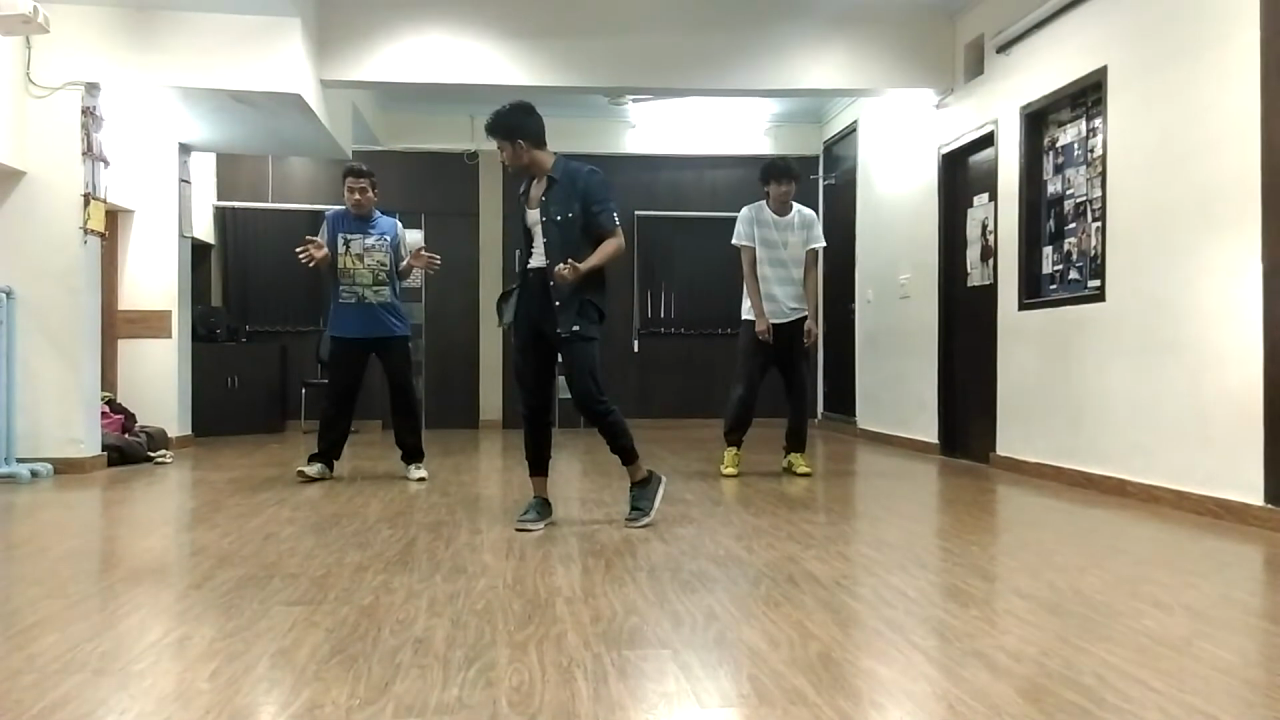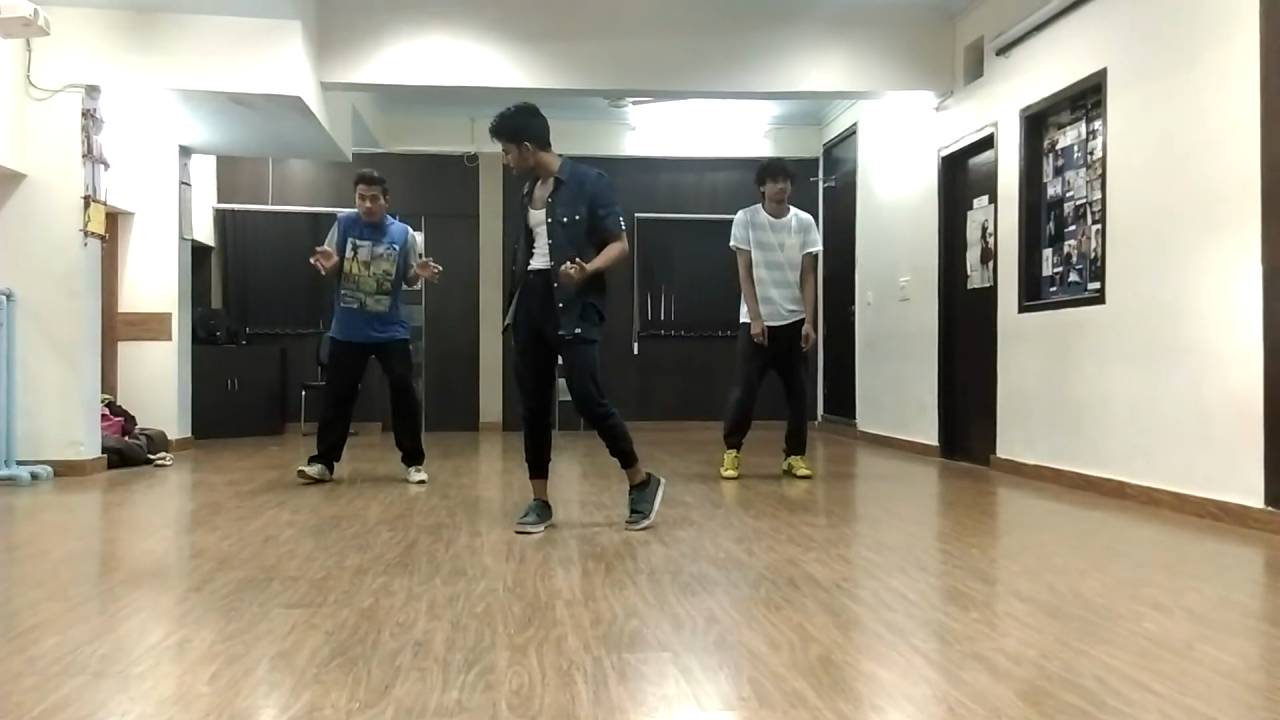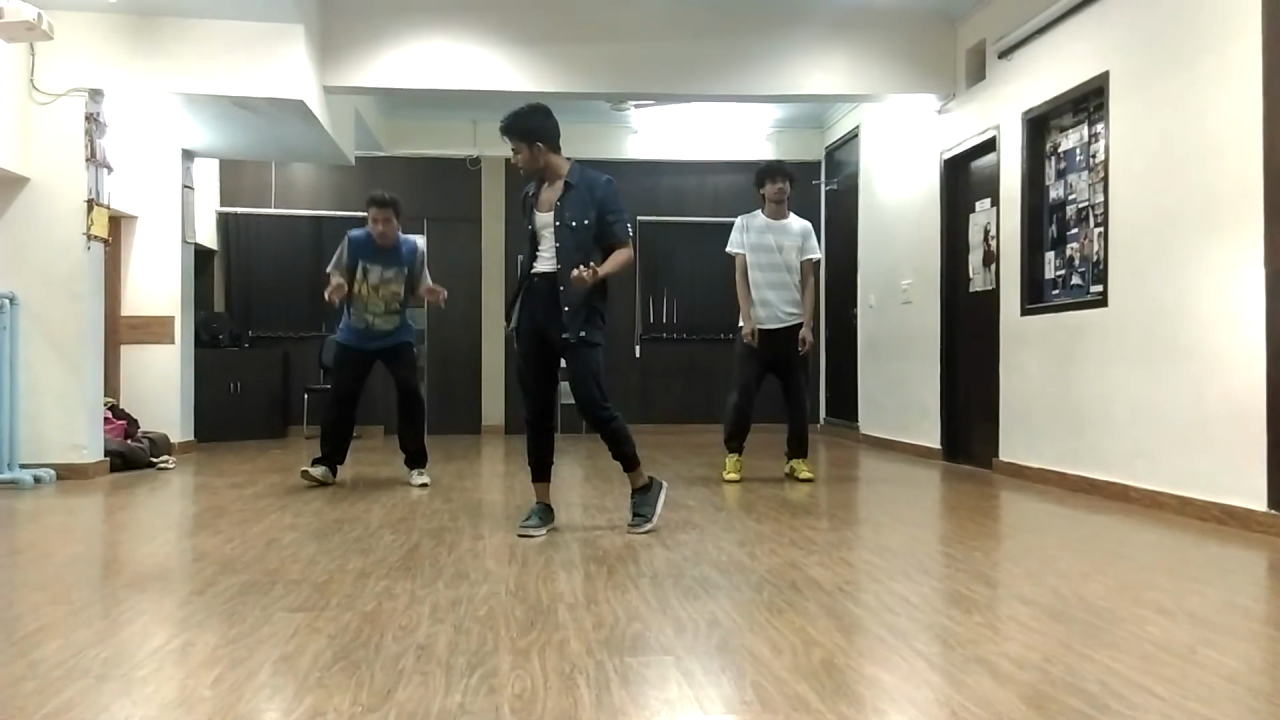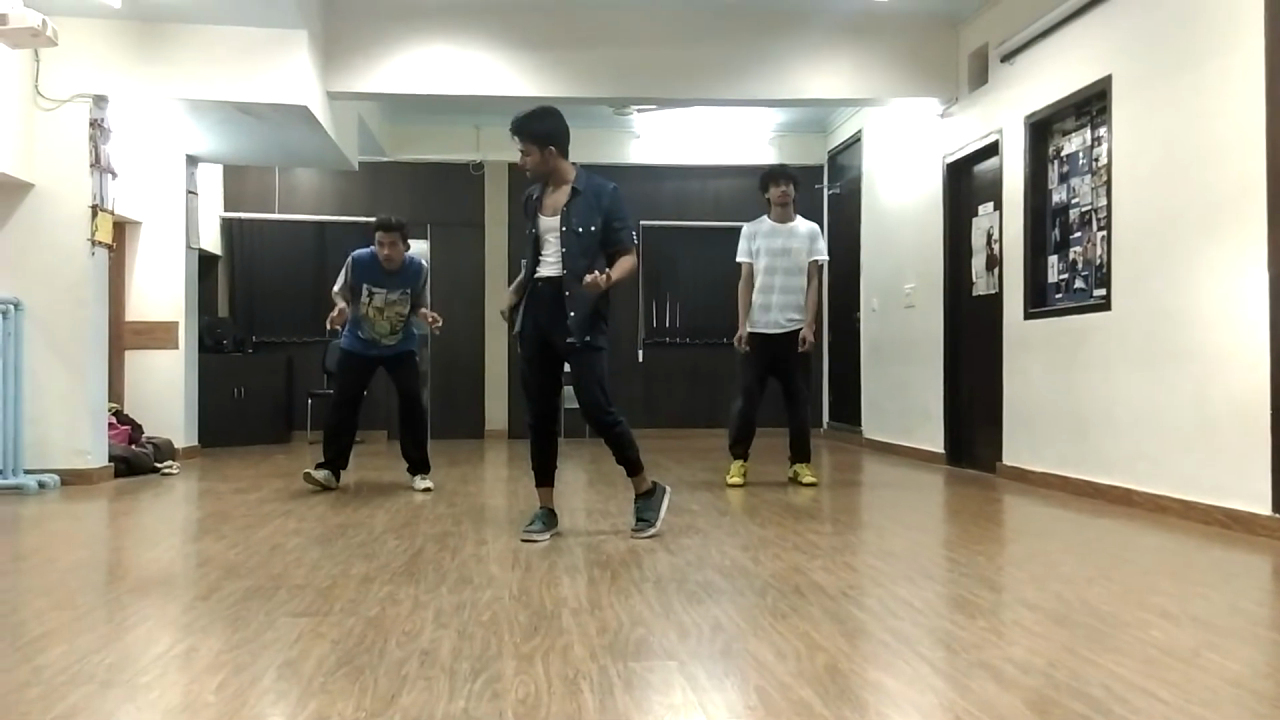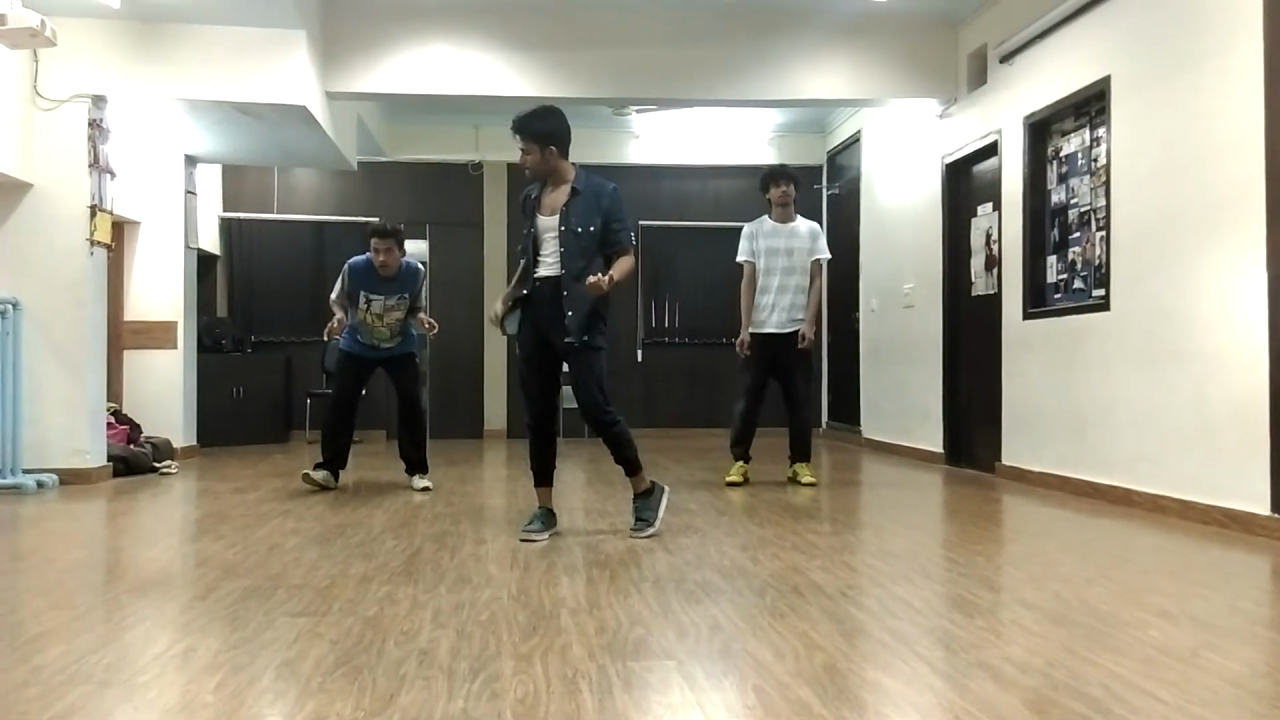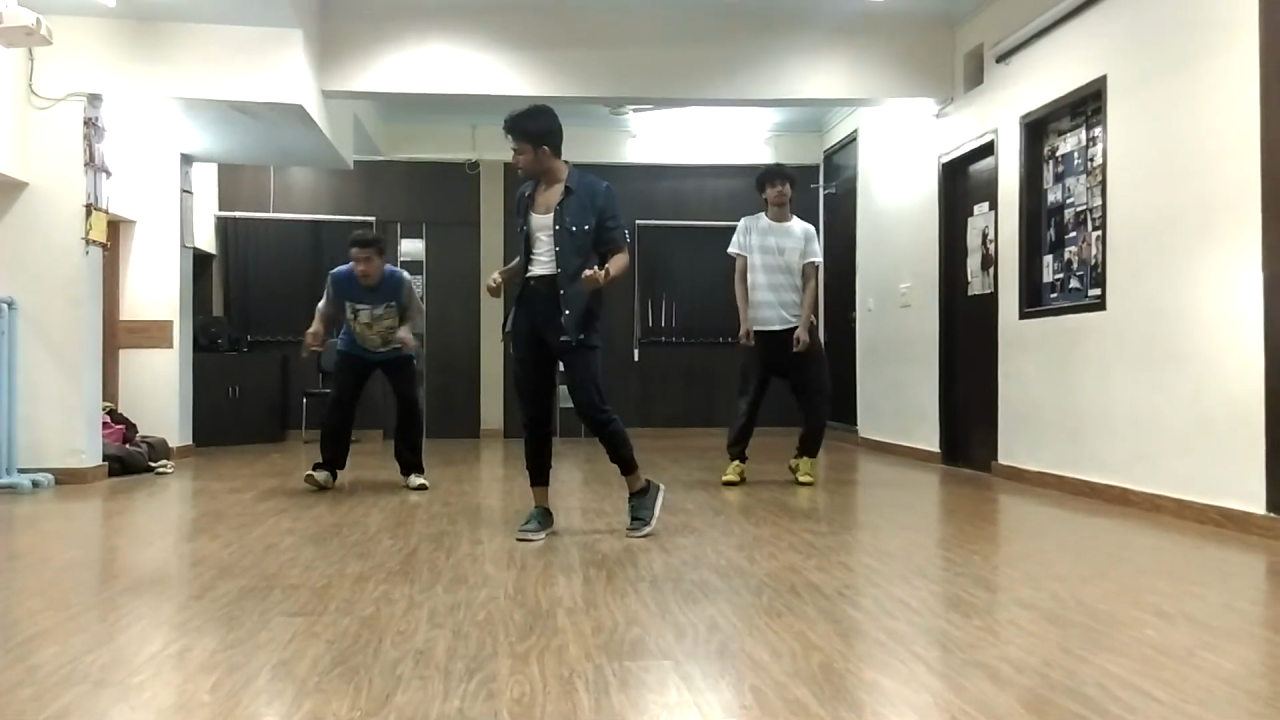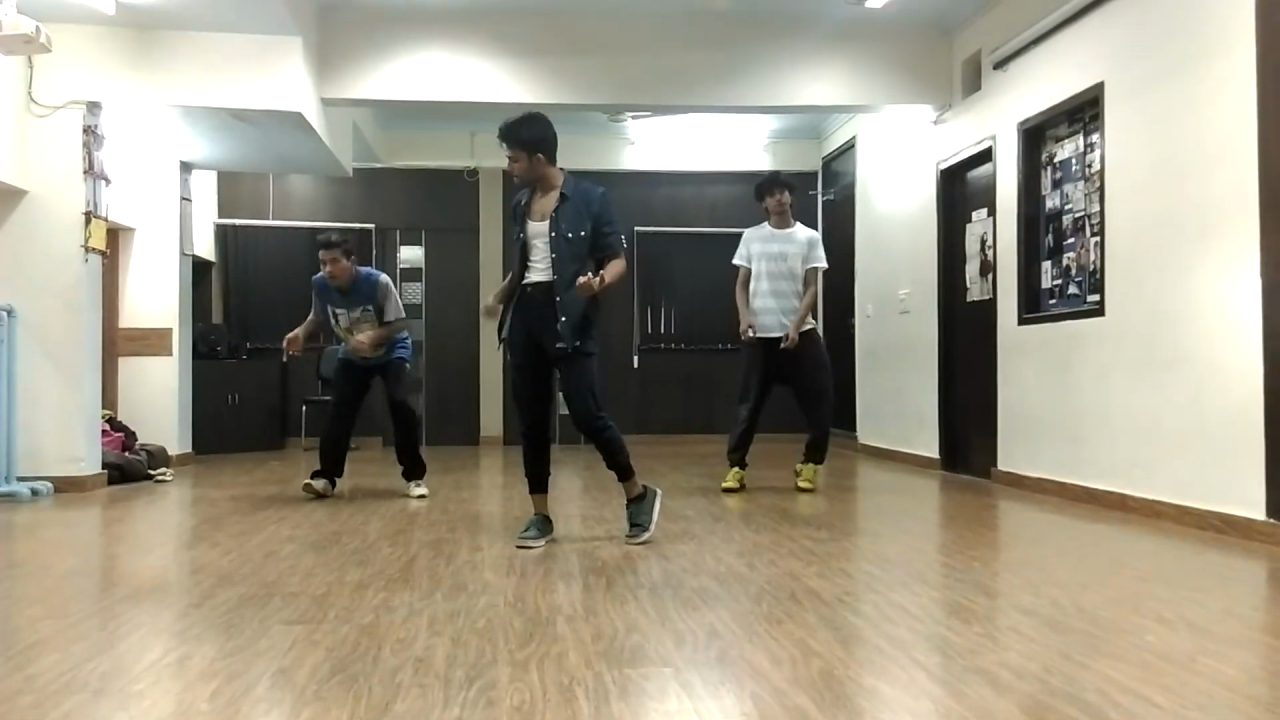
dt=0.2s
person 1, frame 1
left shoulder: (583, 178)
right shoulder: (527, 190)
left elbow: (615, 241)
left wrist: (580, 269)
right wrist: (517, 295)
left hip: (573, 302)
right hip: (532, 300)
left knee: (588, 396)
right knee: (533, 403)
left ankle: (643, 479)
right ankle: (540, 499)
person 1, frame 2
left shoulder: (589, 182)
right shoulder: (528, 191)
left elbow: (619, 244)
left wrist: (586, 270)
right wrist: (514, 298)
left hip: (573, 304)
right hip: (531, 302)
left knee: (588, 399)
right knee: (533, 405)
left ankle: (642, 482)
right ankle: (540, 502)
person 1, frame 3
left shoulder: (597, 187)
right shoulder: (530, 194)
left elbow: (625, 250)
left wrist: (596, 274)
right wrist: (517, 299)
left hip: (576, 307)
right hip: (534, 305)
left knee: (591, 402)
right knee: (536, 408)
left ankle: (644, 485)
right ankle: (542, 505)
person 1, frame 4
left shoulder: (602, 193)
right shoulder: (533, 197)
left elbow: (628, 255)
left wrist: (607, 279)
right wrist: (514, 293)
left hip: (580, 312)
right hip: (537, 310)
left knee: (596, 407)
right knee: (540, 413)
left ankle: (647, 490)
right ankle: (546, 510)
person 1, frame 5
left shoulder: (601, 193)
right shoulder: (531, 197)
left elbow: (626, 256)
left wrist: (608, 280)
right wrist: (507, 298)
left hip: (578, 311)
right hip: (535, 310)
left knee: (594, 406)
right knee: (538, 413)
left ankle: (646, 490)
right ankle: (544, 509)
person 1, frame 6
left shoulder: (595, 192)
right shoulder: (525, 196)
left elbow: (621, 253)
left wrist: (604, 274)
right wrist: (505, 274)
left hip: (573, 309)
right hip: (529, 309)
left knee: (590, 405)
right knee: (534, 413)
left ankle: (641, 489)
right ankle: (541, 509)
person 1, frame 7
left shoulder: (590, 198)
right shoulder: (521, 204)
left elbow: (617, 259)
left wrist: (599, 281)
right wrist: (501, 294)
left hip: (569, 316)
right hip: (526, 316)
left knee: (586, 413)
right knee: (531, 421)
left ankle: (639, 494)
right ankle: (541, 516)
person 2, frame 1
left shoulder: (808, 218)
right shoulder: (749, 215)
left elbow: (810, 271)
right elbow: (748, 269)
left wrist: (811, 317)
right wrist: (760, 316)
left hip: (795, 318)
right hip: (757, 318)
left knee: (799, 388)
right knee: (745, 386)
left ankle: (795, 453)
right ankle: (731, 449)
person 2, frame 2
left shoulder: (805, 222)
right shoulder: (745, 219)
left elbow: (808, 276)
right elbow: (744, 273)
left wrist: (809, 322)
right wrist: (755, 318)
left hip: (794, 321)
right hip: (755, 320)
left knee: (798, 391)
right knee: (744, 389)
left ankle: (795, 455)
right ankle: (731, 452)
person 2, frame 3
left shoulder: (803, 228)
right shoulder: (744, 224)
left elbow: (808, 280)
right elbow: (741, 275)
left wrist: (807, 325)
right wrist: (747, 319)
left hip: (792, 325)
right hip: (756, 324)
left knee: (797, 395)
right knee: (742, 393)
left ankle: (797, 459)
right ankle: (733, 456)
person 2, frame 4
left shoulder: (810, 231)
right shoulder: (752, 230)
left elbow: (813, 281)
right elbow: (745, 281)
left wrist: (809, 325)
right wrist: (742, 325)
left hip: (795, 329)
right hip: (758, 329)
left knee: (799, 399)
right knee: (747, 398)
left ankle: (800, 463)
right ankle: (738, 462)
person 2, frame 5
left shoulder: (811, 231)
right shoulder: (753, 230)
left elbow: (816, 281)
right elbow: (748, 281)
left wrist: (809, 323)
right wrist: (745, 328)
left hip: (796, 329)
right hip: (761, 329)
left knee: (800, 399)
right knee: (749, 397)
left ankle: (800, 463)
right ankle: (740, 462)
person 2, frame 6
left shoulder: (806, 231)
right shoulder: (748, 226)
left elbow: (810, 282)
right elbow: (740, 277)
left wrist: (804, 325)
right wrist: (744, 320)
left hip: (796, 326)
right hip: (760, 327)
left knee: (817, 391)
right knee: (750, 396)
left ankle: (803, 458)
right ankle: (737, 460)
person 2, frame 7
left shoulder: (809, 237)
right shoulder: (751, 237)
left elbow: (811, 288)
right elbow: (741, 285)
left wrist: (796, 327)
right wrist: (744, 317)
left hip: (800, 331)
right hip: (761, 334)
left knee: (820, 399)
right knee: (750, 403)
left ankle: (809, 463)
right ankle: (736, 467)
person 3, frame 1
left shoulder: (393, 226)
right shoulder: (333, 220)
left elbow: (400, 273)
right elbow: (327, 267)
left wrist: (412, 263)
right wrist: (321, 256)
left hip: (390, 324)
right hip: (346, 326)
left knee: (403, 390)
right knee: (339, 393)
left ankle: (413, 459)
right ankle: (323, 460)
person 3, frame 2
left shoulder: (402, 233)
right shoulder: (344, 224)
left elbow: (408, 279)
right elbow: (332, 267)
left wrist: (419, 271)
right wrist: (329, 263)
left hip: (391, 329)
right hip: (348, 329)
left knee: (404, 391)
right knee: (338, 393)
left ankle: (414, 462)
right ankle: (323, 462)
person 3, frame 3
left shoulder: (413, 249)
right shoulder: (354, 241)
left elbow: (417, 287)
right elbow: (336, 276)
left wrist: (427, 293)
right wrist: (338, 286)
left hip: (397, 336)
right hip: (354, 336)
left knee: (410, 392)
right knee: (341, 395)
left ankle: (416, 465)
right ankle: (327, 464)
person 3, frame 4
left shoulder: (418, 268)
right shoulder: (358, 261)
left elbow: (418, 305)
right elbow: (340, 292)
left wrist: (425, 315)
right wrist: (341, 307)
left hip: (400, 345)
right hip: (357, 343)
left knee: (412, 400)
right knee: (343, 401)
left ankle: (419, 471)
right ankle: (330, 469)
person 3, frame 5
left shoulder: (415, 273)
right shoulder: (354, 268)
left elbow: (416, 308)
right elbow: (338, 300)
left wrist: (422, 319)
right wrist: (339, 317)
left hip: (400, 347)
right hip: (357, 346)
left knee: (411, 401)
right knee: (341, 401)
left ankle: (417, 470)
right ankle: (329, 469)
person 3, frame 6
left shoulder: (400, 280)
right shoulder: (339, 278)
left elbow: (414, 313)
right elbow: (326, 308)
left wrist: (406, 330)
right wrist: (317, 326)
left hip: (395, 350)
right hip: (354, 349)
left knee: (409, 401)
right knee: (340, 402)
left ankle: (412, 469)
right ankle: (327, 468)
person 3, frame 7
left shoulder: (378, 282)
right shoulder: (319, 284)
left elbow: (398, 323)
right elbow: (318, 316)
left wrist: (372, 336)
right wrist: (301, 332)
left hip: (391, 351)
right hip: (353, 357)
left knee: (401, 404)
right knee: (340, 411)
left ankle: (414, 476)
right ankle: (326, 476)
